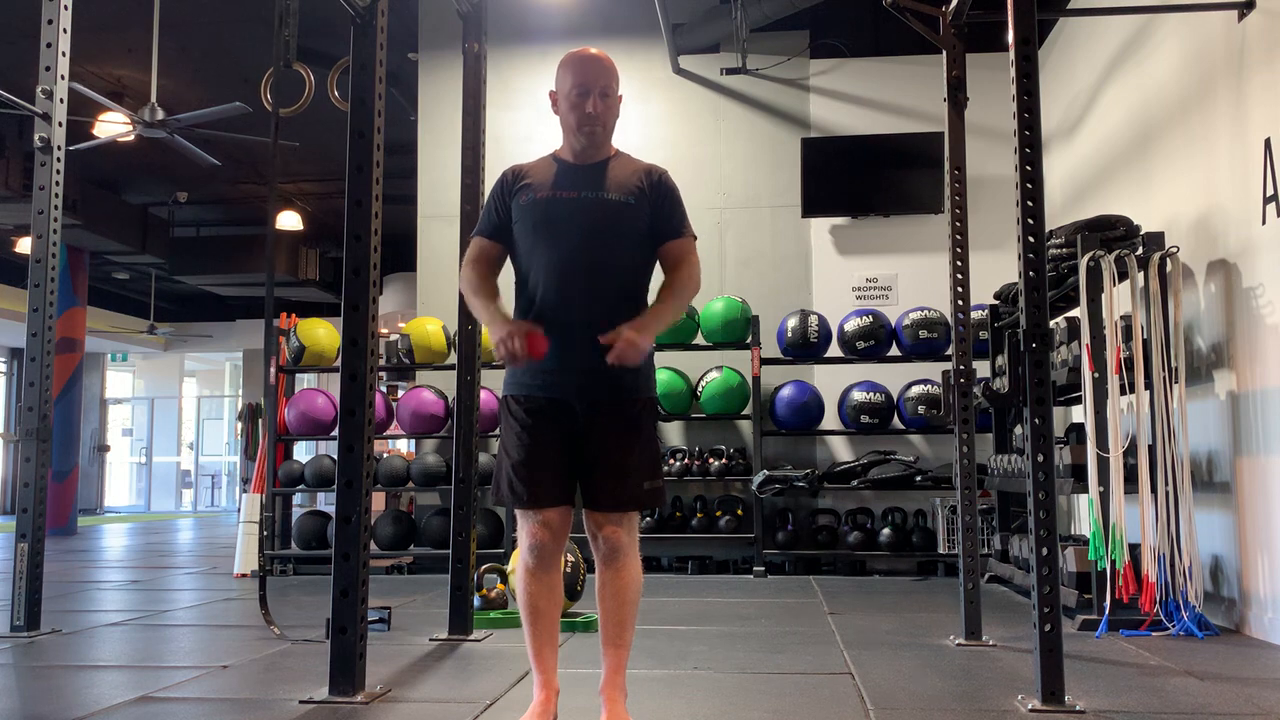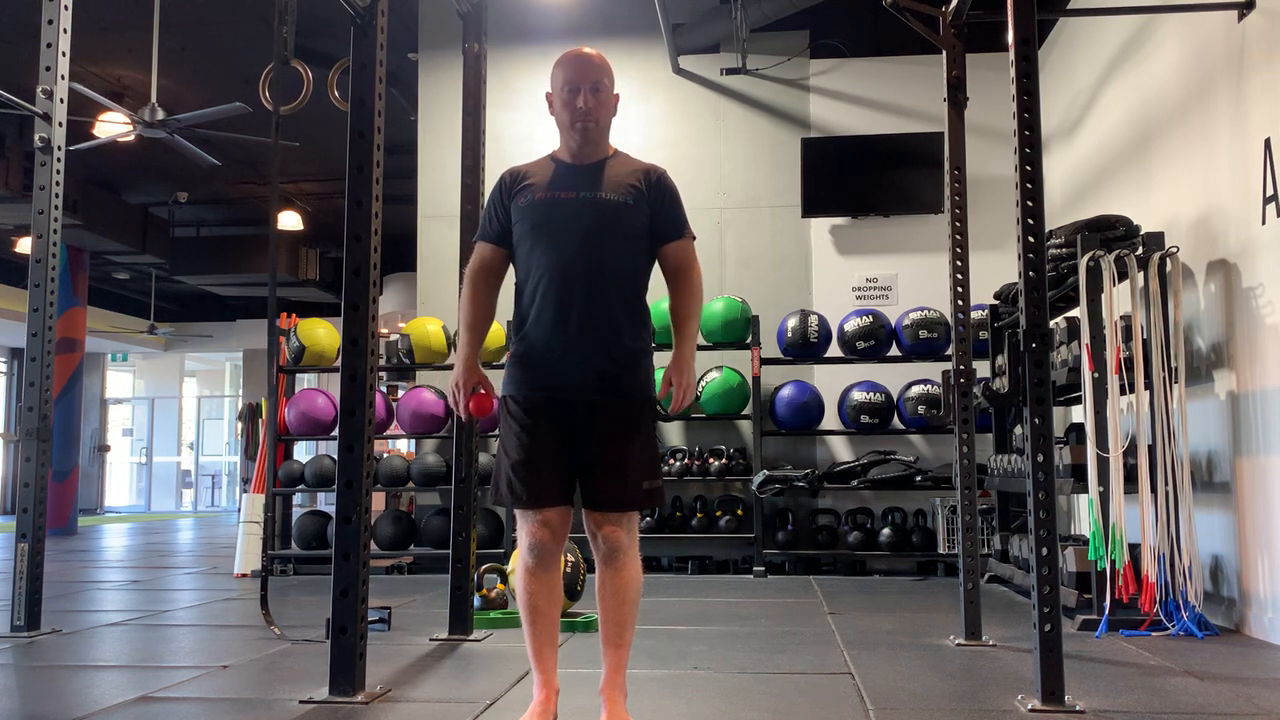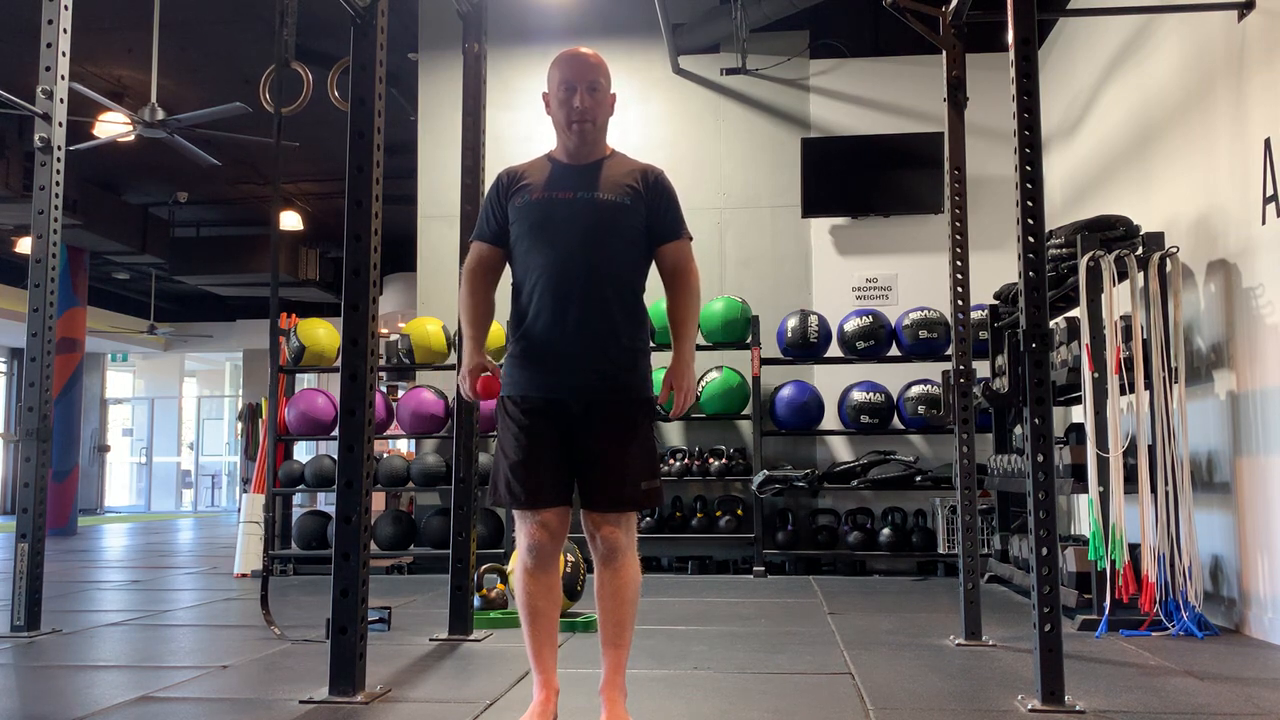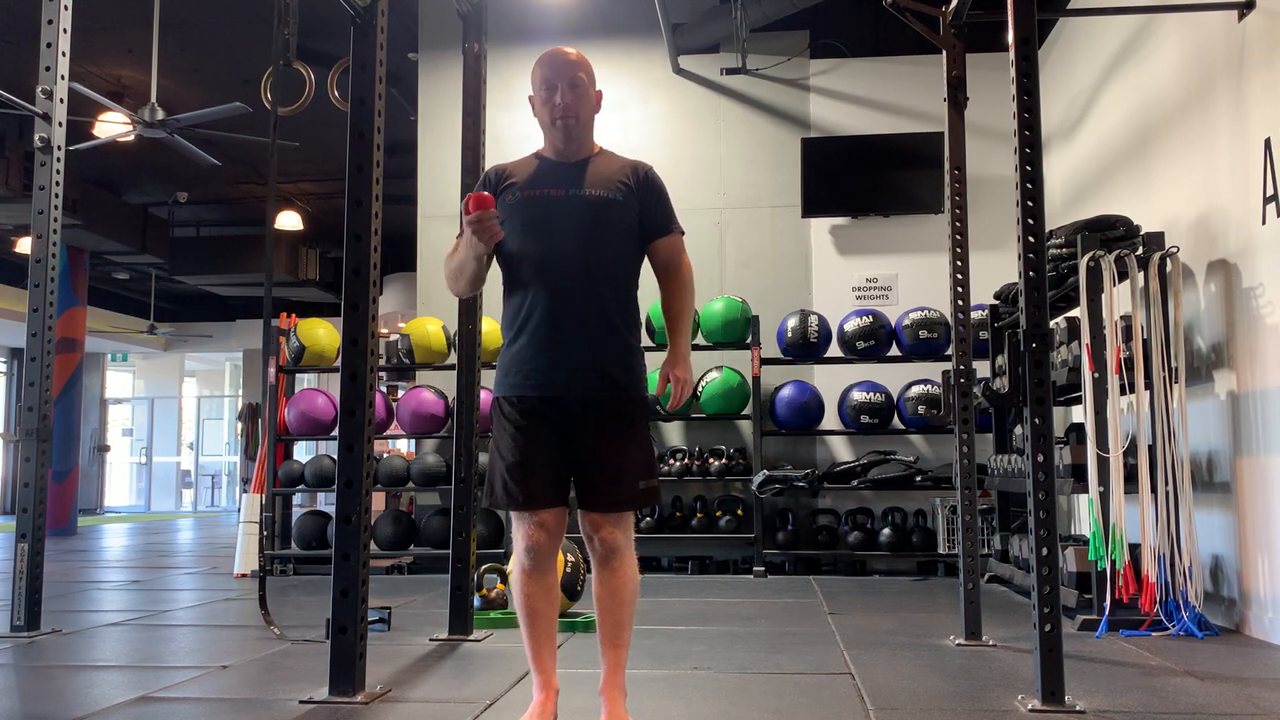
dt=1s
person 1, frame 1
left shoulder: (650, 182)
right shoulder: (517, 182)
left elbow: (685, 270)
right elbow: (476, 265)
left wrist: (647, 326)
right wrist: (495, 322)
left hip: (620, 388)
right hip: (535, 387)
left knee: (615, 536)
right knee: (539, 537)
person 1, frame 2
left shoulder: (648, 183)
right shoulder: (517, 184)
left elbow: (682, 269)
right elbow: (484, 270)
left wrist: (684, 351)
right wrist: (467, 355)
left hip: (621, 389)
right hip: (534, 388)
left knee: (615, 537)
right knee: (538, 537)
person 1, frame 3
left shoulder: (644, 183)
right shoulder: (513, 184)
left elbow: (680, 272)
right elbow: (478, 271)
left wrist: (684, 355)
right wrist: (472, 345)
left hip: (618, 389)
right hip: (531, 388)
left knee: (613, 536)
right knee: (537, 537)
person 1, frame 4
left shoulder: (635, 178)
right shoulder: (502, 181)
left elbow: (674, 266)
right elbow: (458, 278)
left wrist: (680, 349)
right wrist: (475, 250)
left hip: (613, 387)
right hip: (526, 387)
left knee: (611, 536)
right knee: (533, 538)
